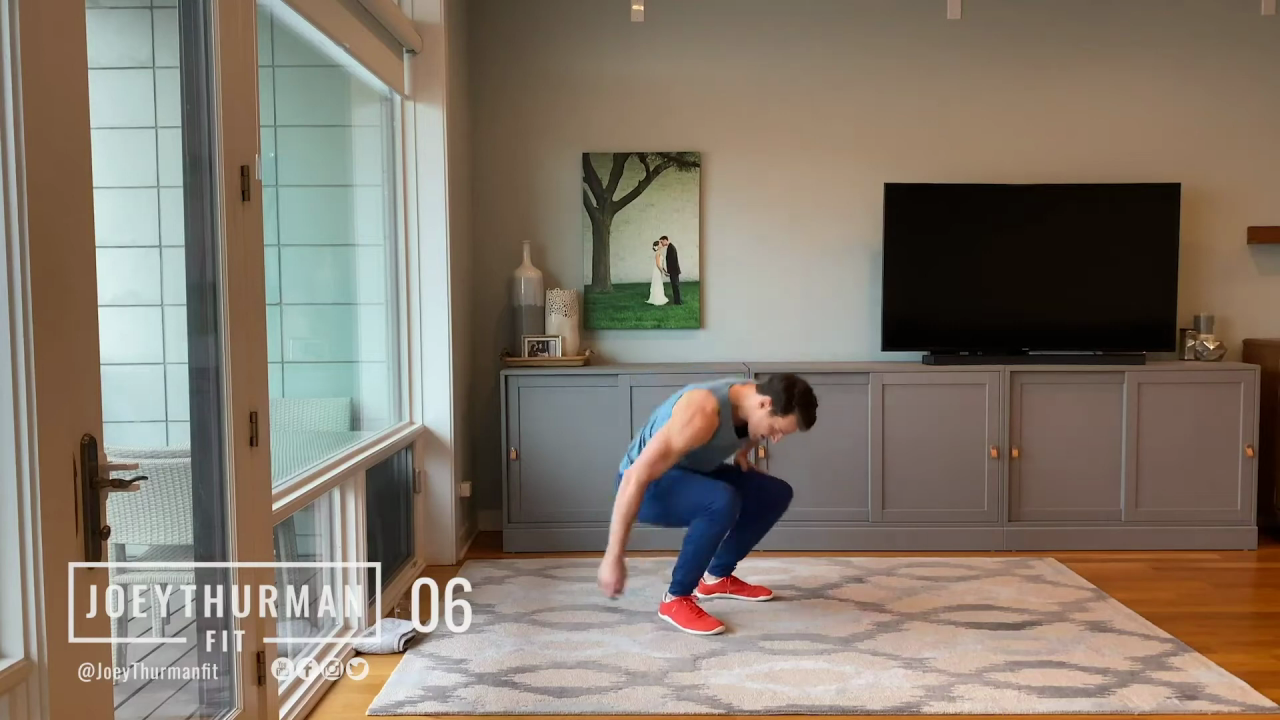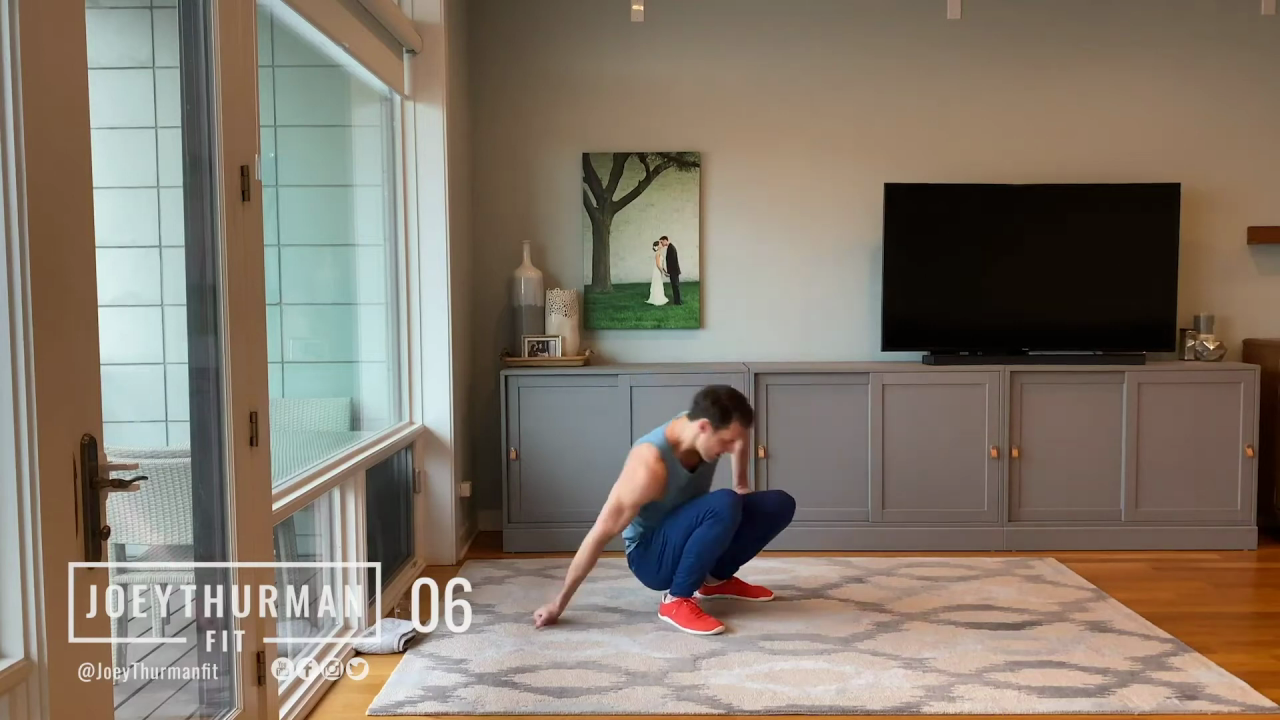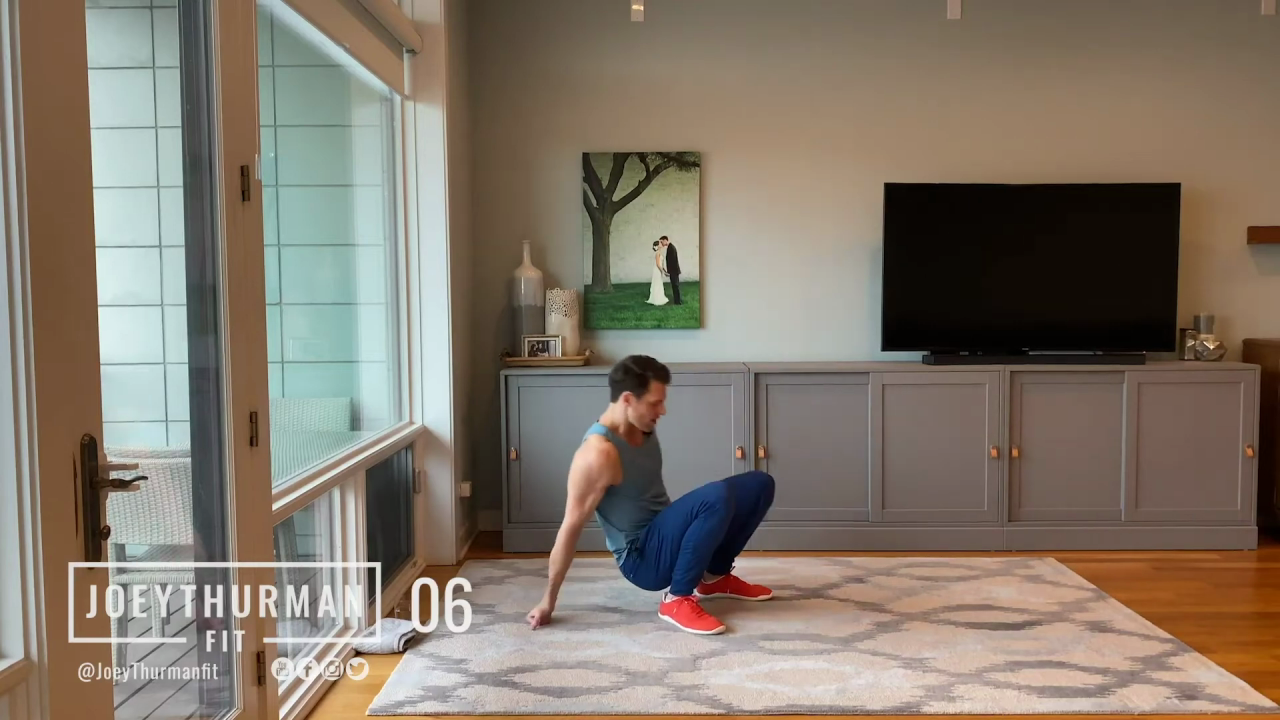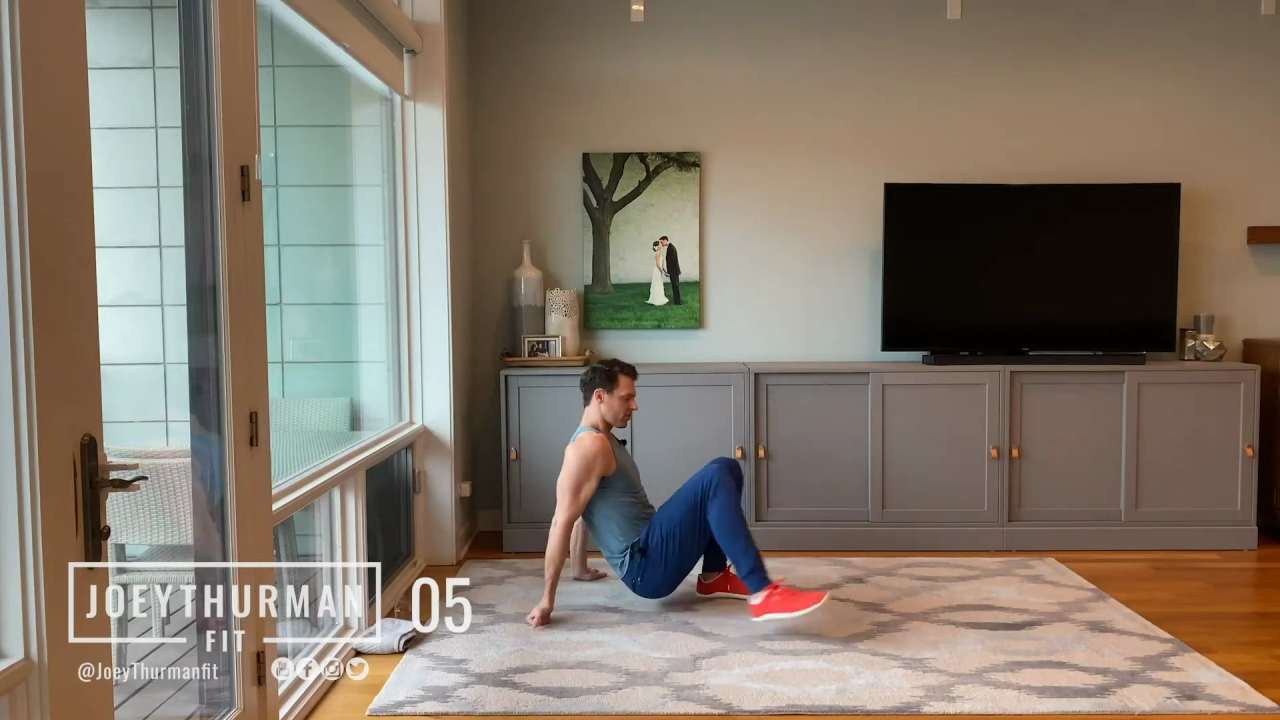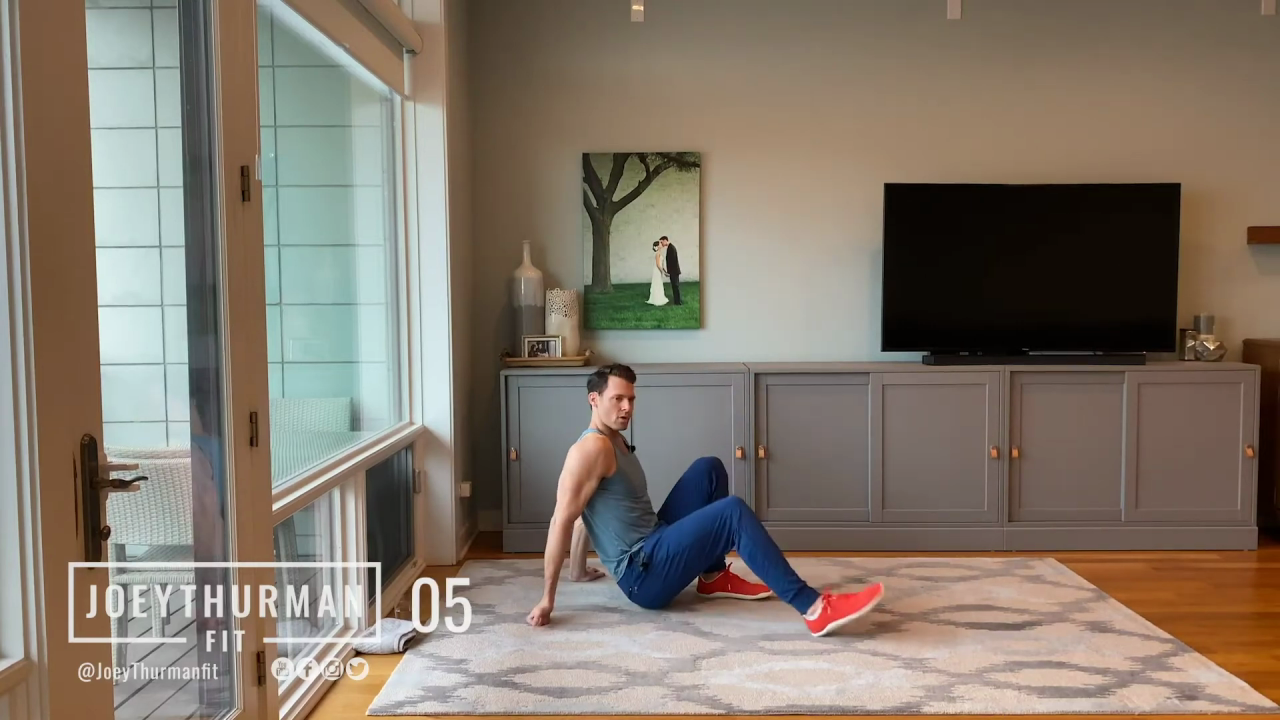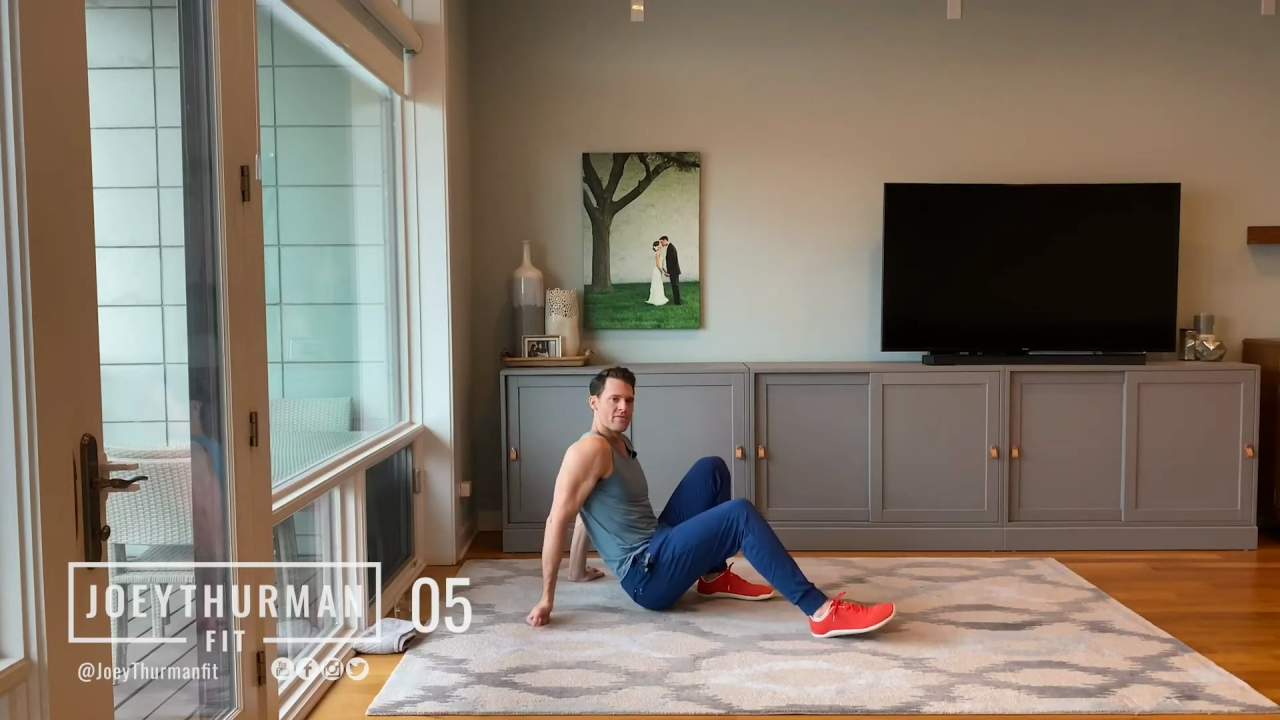
dt=0.3s
person 1, frame 1
left shoulder: (755, 396)
right shoulder: (704, 412)
right elbow: (635, 477)
left wrist: (740, 454)
right wrist: (614, 558)
right hip: (654, 491)
left knee: (778, 494)
right knee: (721, 502)
left ankle: (715, 576)
right ankle: (675, 599)
person 1, frame 2
left shoulder: (711, 432)
right shoulder: (649, 465)
right elbow: (599, 535)
left wrist: (742, 485)
right wrist: (558, 605)
left hip: (687, 531)
right hip: (650, 555)
left knee: (781, 505)
right knee: (725, 505)
left ankle: (716, 579)
right ankle: (677, 599)
person 1, frame 3
left shoulder: (638, 425)
right shoulder: (598, 453)
right elbow: (570, 527)
right wrist: (548, 603)
left hip: (664, 533)
right hip: (643, 560)
left knee: (759, 484)
right knee: (717, 497)
left ankle: (715, 576)
right ankle: (677, 598)
person 1, frame 4
left shoulder: (601, 438)
right shoulder: (589, 447)
left elbow: (581, 514)
right elbow: (562, 521)
left wrist: (579, 567)
right wrist: (547, 602)
left hip: (652, 546)
right hip: (647, 568)
left knee: (726, 467)
right knee: (717, 474)
left ankle: (714, 577)
right ankle: (762, 594)
person 1, frame 5
left shoulder: (615, 441)
right shoulder: (591, 449)
left elbow: (586, 515)
right elbow: (562, 519)
left wrist: (579, 570)
right wrist: (547, 599)
left hip: (655, 545)
right hip: (643, 575)
left knee: (710, 468)
right knee: (733, 512)
left ankle: (714, 577)
right ankle: (815, 608)
person 1, frame 6
left shoulder: (621, 444)
right shoulder: (589, 450)
left elbow: (588, 513)
right elbow: (558, 519)
left wrist: (578, 570)
right wrist: (547, 598)
left hip: (658, 547)
right hip: (647, 576)
left knee: (712, 469)
right knee: (741, 514)
left ankle: (714, 577)
right ankle: (822, 612)
